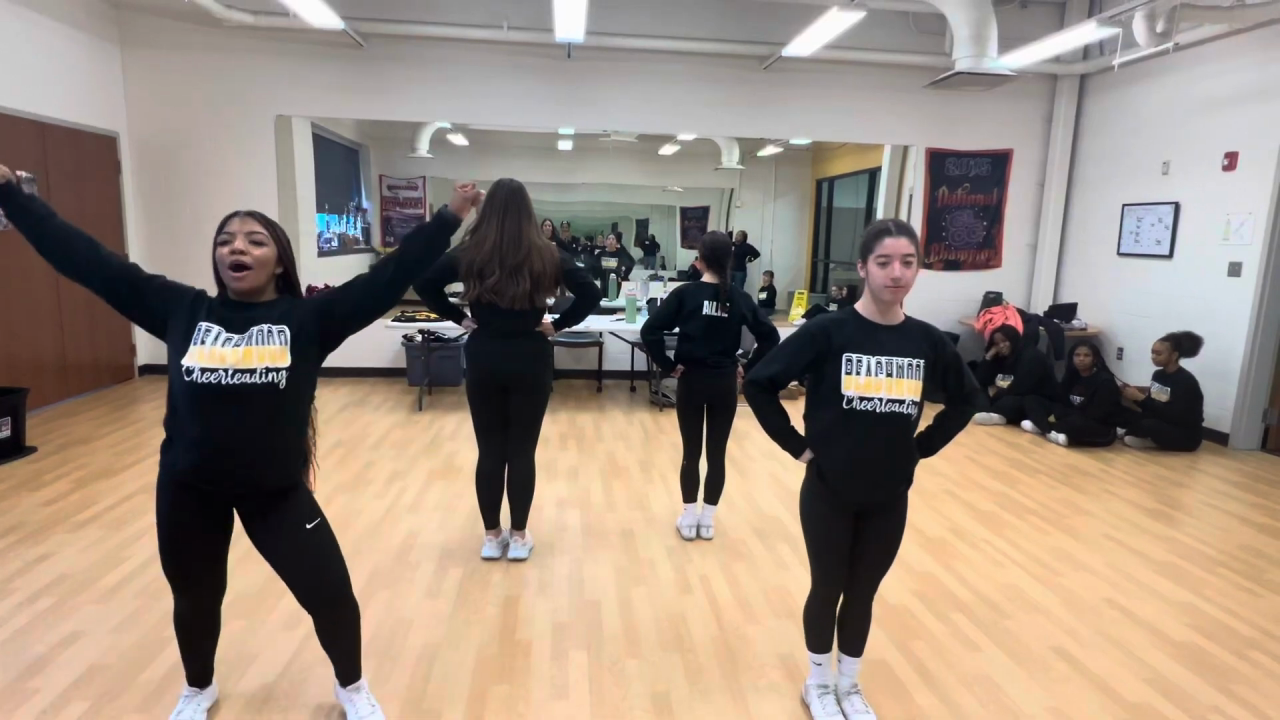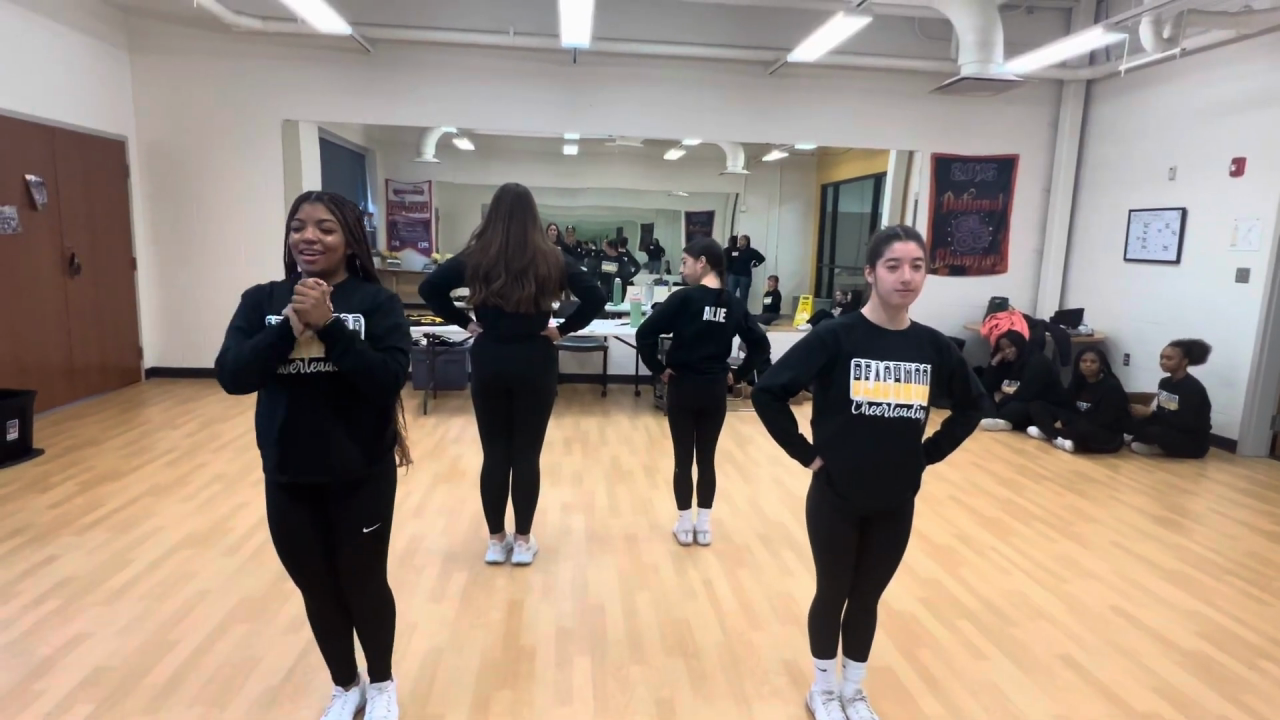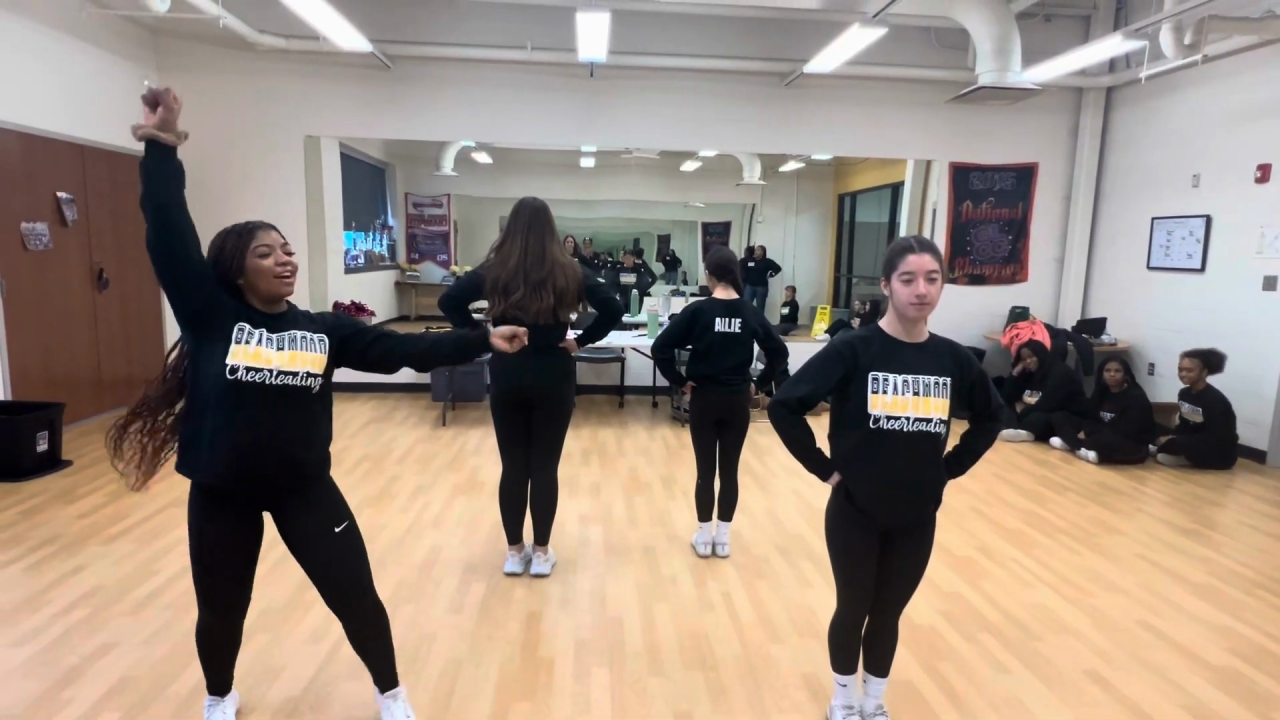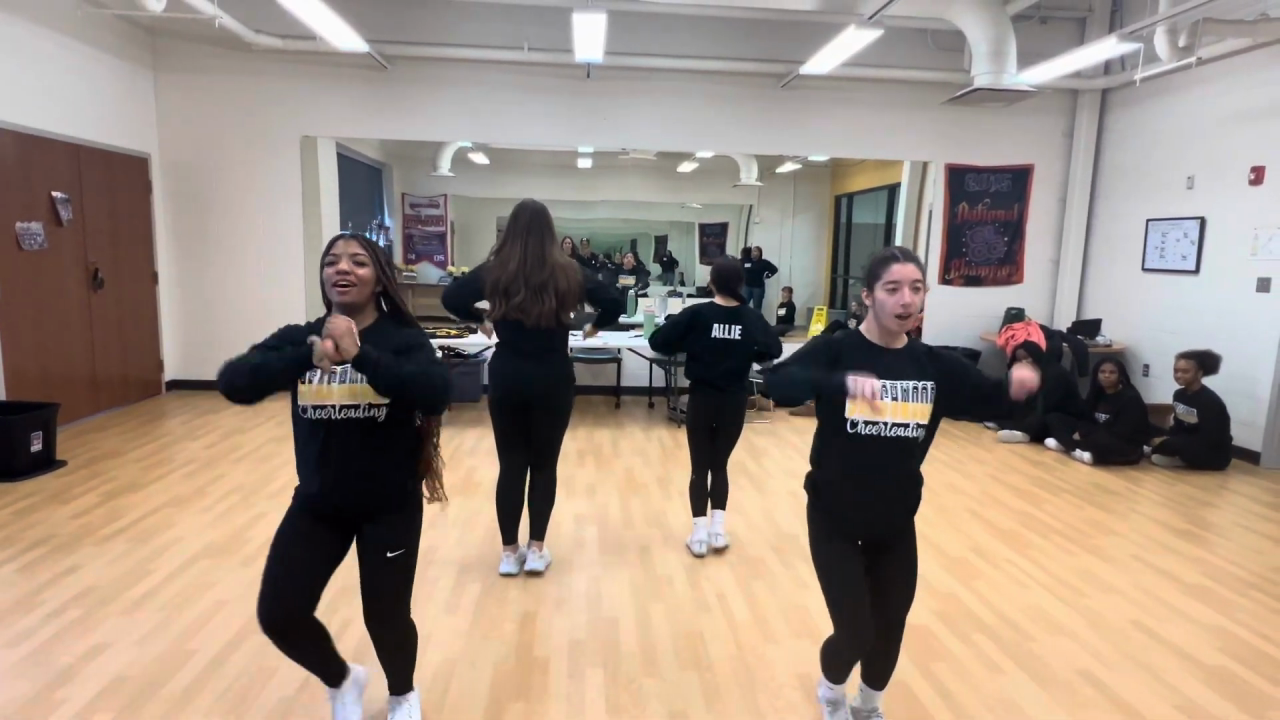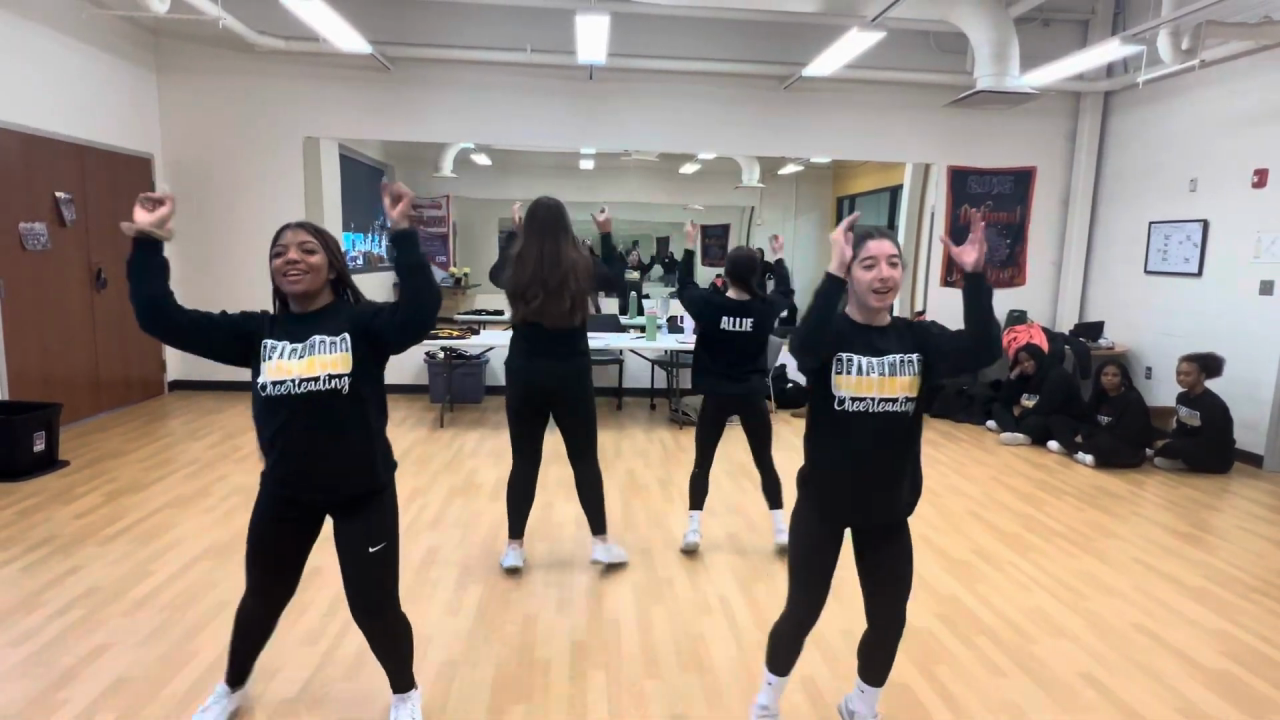
dt=1s
person 1, frame 1
left shoulder: (306, 319)
right shoulder: (180, 310)
left elbow: (388, 280)
right elbow: (87, 260)
left wrist: (448, 219)
left hip: (276, 488)
right hip: (188, 489)
left knee: (330, 593)
right knee: (195, 599)
person 1, frame 2
left shoulder: (377, 304)
right shoulder: (262, 302)
left elbow: (387, 381)
right elbow: (231, 374)
left wrist: (329, 325)
right wrist: (291, 329)
left hip: (362, 474)
right hip: (288, 477)
left knee: (364, 584)
right knee: (317, 589)
person 1, frame 3
left shoulder: (329, 328)
right shoulder: (213, 316)
left elbow: (408, 351)
right elbow: (168, 239)
left wrist: (480, 340)
right wrist: (161, 150)
left hip: (305, 488)
right hip: (222, 493)
left knee: (355, 597)
right knee: (221, 608)
person 1, frame 4
left shoulder: (405, 342)
right shoulder: (295, 342)
left elbow: (433, 395)
right elbow: (233, 384)
left wrist: (361, 356)
right wrist: (304, 359)
left hip: (390, 506)
right hip: (318, 504)
left knee: (385, 615)
right knee: (278, 615)
person 1, frame 5
left shoulder: (362, 320)
right shoulder: (253, 330)
left elbow: (420, 317)
right elbow: (164, 323)
left wrist: (402, 236)
right wrist: (146, 245)
left hip: (364, 490)
right hip: (286, 491)
left knee: (375, 608)
right knee: (262, 599)
person 2, frame 1
left shoulder: (927, 340)
right shoulder: (827, 331)
left elbow: (966, 399)
right elbow: (758, 384)
left wrist: (922, 447)
right wrist: (797, 444)
left hip: (889, 497)
right hip: (828, 492)
left knee: (862, 593)
right knee: (827, 589)
person 2, frame 2
left shoulder: (934, 345)
right shoulder: (835, 337)
left elbow: (971, 405)
right elbow: (767, 392)
left wrist: (929, 453)
right wrist: (807, 452)
left hip: (896, 502)
right hip: (835, 497)
left knee: (867, 597)
right knee: (832, 593)
person 2, frame 3
left shoulder: (954, 358)
right shoulder: (852, 349)
left elbow: (989, 418)
right elbow: (783, 406)
left wrist: (949, 469)
right wrist: (824, 467)
left hip: (917, 517)
right hip: (855, 512)
left knee: (888, 613)
right knee: (853, 609)
person 2, frame 4
left shoulder: (936, 364)
right shoulder: (834, 352)
left elbow: (993, 396)
right elbow: (778, 384)
left wrist: (1017, 385)
right wrist: (848, 384)
left hip: (895, 520)
right hip: (833, 517)
left knee: (889, 630)
right knee: (855, 630)
person 2, frame 5
left shoulder: (920, 338)
right shoulder: (825, 326)
left elbow: (983, 353)
right elbow: (806, 350)
left wrist: (974, 277)
right wrist: (835, 275)
left hip: (889, 507)
right hip: (823, 502)
left knee: (889, 619)
right knee: (803, 612)
person 3, frame 1
left shoulder: (469, 253)
right shoulder: (545, 256)
left elbow: (424, 284)
right elbow: (591, 293)
left wrist: (459, 317)
right wrist: (558, 324)
left hip: (483, 359)
right hip: (529, 360)
left knee: (489, 451)
right knee: (522, 452)
left ankle: (492, 535)
right ankle: (519, 536)
person 3, frame 2
left shoulder: (475, 258)
right shoulder: (550, 260)
left elbow: (429, 288)
right elbow: (595, 298)
left wrist: (464, 322)
right wrist: (563, 328)
left hip: (488, 362)
right hip: (534, 364)
left knee: (494, 455)
right knee: (526, 455)
left ankle: (496, 540)
right ankle: (522, 541)
person 3, frame 3
left shoulder: (494, 271)
right shoulder: (568, 272)
left elbow: (449, 301)
right elbow: (613, 309)
right wrist: (581, 340)
left hip: (507, 375)
right hip: (552, 376)
left knee: (512, 465)
right knee: (545, 466)
left ankle: (514, 551)
right ankle: (541, 552)
person 3, frame 4
left shoulder: (495, 271)
right shoulder: (567, 273)
left elbow: (451, 299)
right elbow: (612, 301)
left wrist: (481, 320)
right wrist: (597, 323)
left hip: (507, 378)
right hip: (553, 379)
left knee: (511, 465)
right knee: (544, 465)
left ankle: (509, 552)
right ankle: (535, 550)
person 3, frame 5
left shoulder: (515, 268)
right shoulder: (582, 266)
left elbow: (495, 274)
right elbow: (610, 277)
left wrist: (515, 232)
right wrist: (606, 235)
left hip: (524, 375)
right hip: (571, 374)
left knee: (524, 461)
right knee: (584, 458)
left ankle: (514, 546)
right ankle: (601, 541)
person 4, frame 1
left shoulder: (685, 293)
right shoulder: (739, 298)
left elbow: (650, 331)
right elbow: (770, 336)
left wrist: (668, 365)
right wrist: (748, 368)
left hip: (691, 380)
right hip: (725, 383)
left knee: (691, 452)
right knee: (717, 452)
left ankle: (689, 518)
right ankle: (708, 519)
person 4, frame 2
left shoulder: (685, 298)
right shoulder: (733, 304)
left elbow: (645, 333)
right elbow: (760, 345)
left wrist: (658, 368)
right wrist: (737, 374)
left hip: (683, 386)
right hip: (716, 389)
left knee: (683, 458)
right knee: (707, 457)
left ankle: (685, 525)
right ankle: (703, 525)
person 4, frame 3
left shoulder: (697, 311)
right shoulder: (750, 313)
left elbow: (661, 348)
right elbow: (779, 352)
left wrist: (680, 381)
right wrist: (759, 383)
left hip: (704, 399)
right hip: (738, 400)
left knee: (706, 470)
right knee: (730, 470)
left ankle: (704, 537)
right ankle: (723, 538)
person 4, frame 4
left shoulder: (698, 314)
right shoulder: (751, 319)
left elbow: (658, 340)
right elbow: (773, 349)
left wrist: (683, 350)
left hip: (702, 402)
right hip: (735, 404)
left knee: (700, 467)
right knee: (720, 465)
left ankle: (700, 534)
right ankle: (718, 528)
person 4, frame 5
left shoulder: (707, 304)
right shoulder: (766, 308)
left elbow: (685, 286)
right elbow: (785, 291)
left wrist: (690, 249)
right wrist: (778, 259)
left hip: (715, 394)
right hip: (752, 394)
left knee: (703, 462)
right knee: (764, 461)
left ankle: (694, 528)
right ankle: (781, 529)
